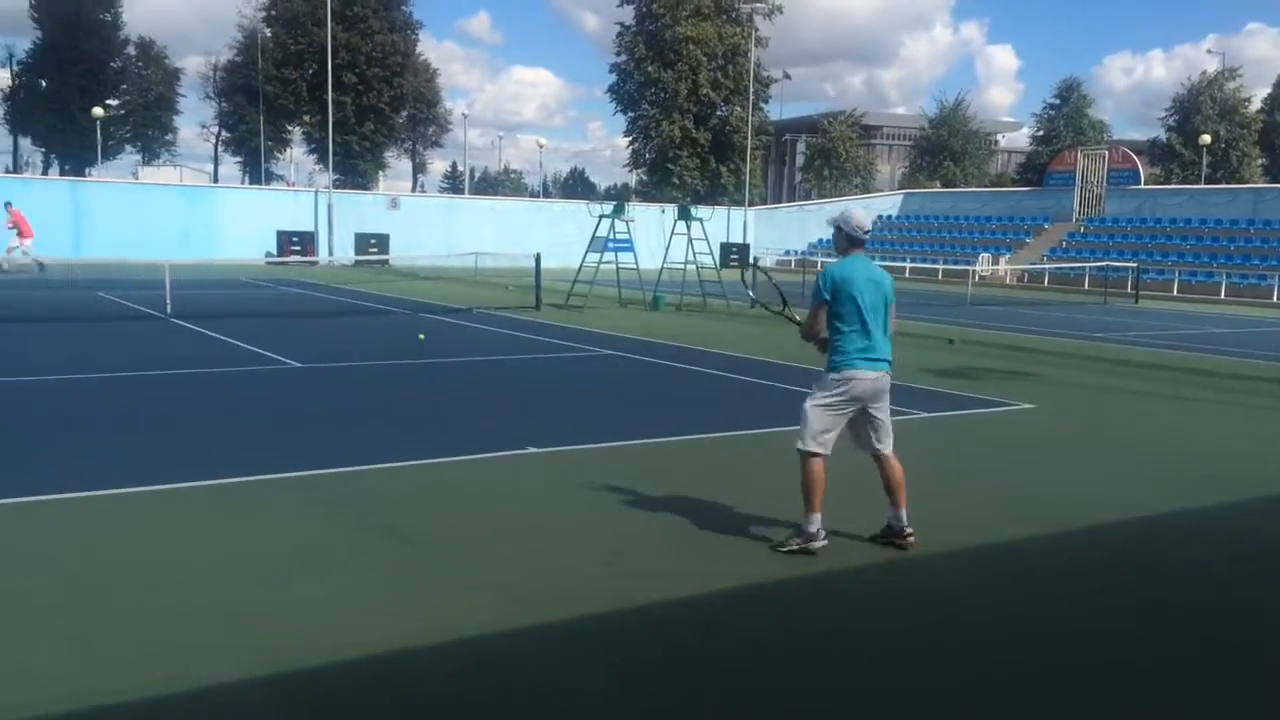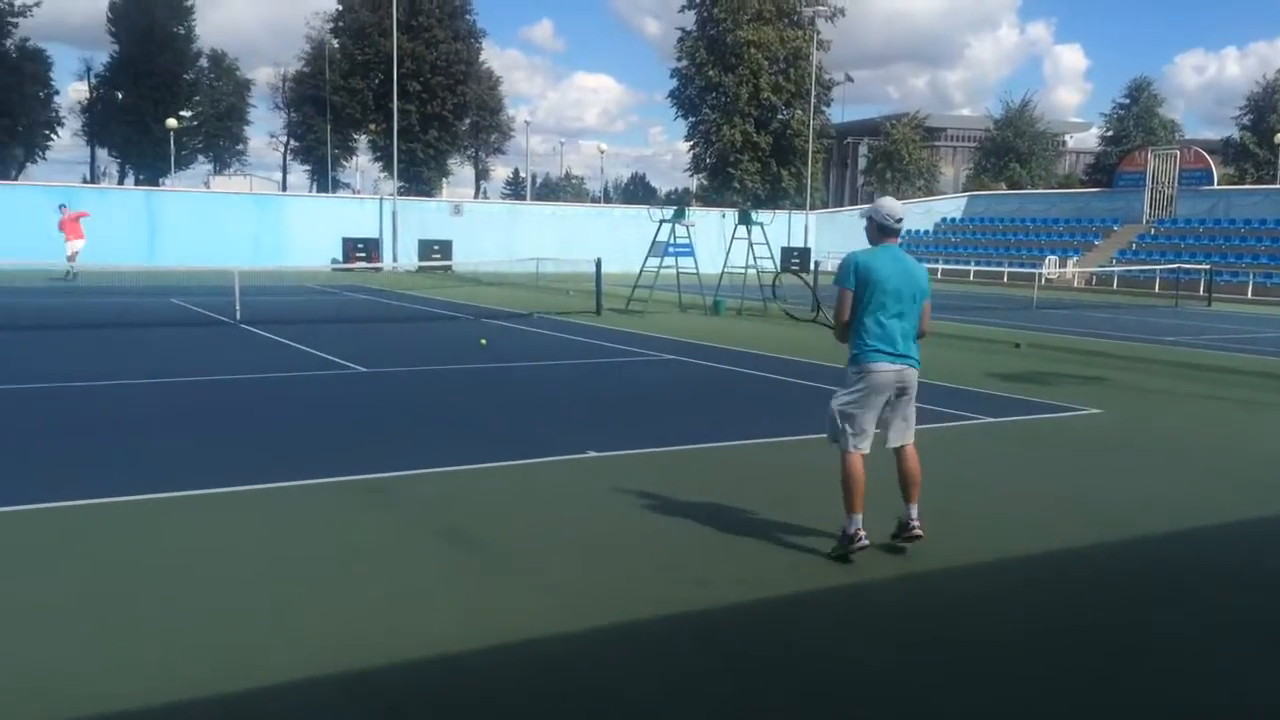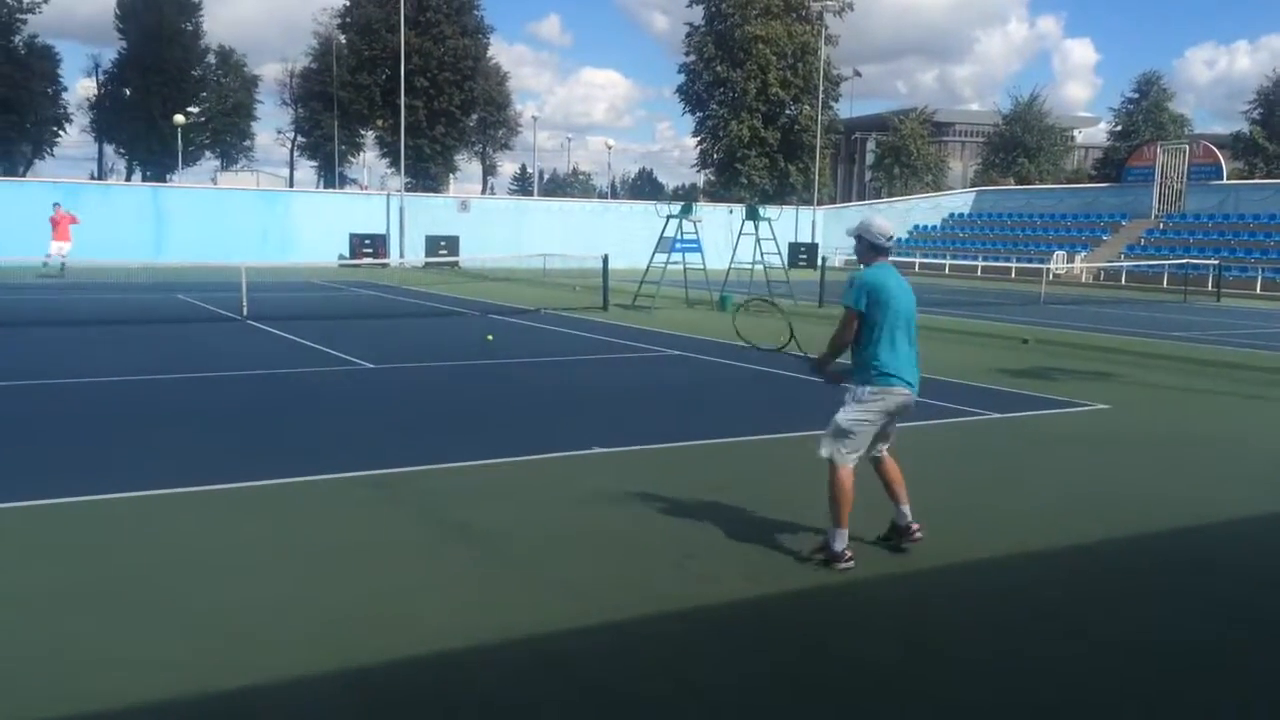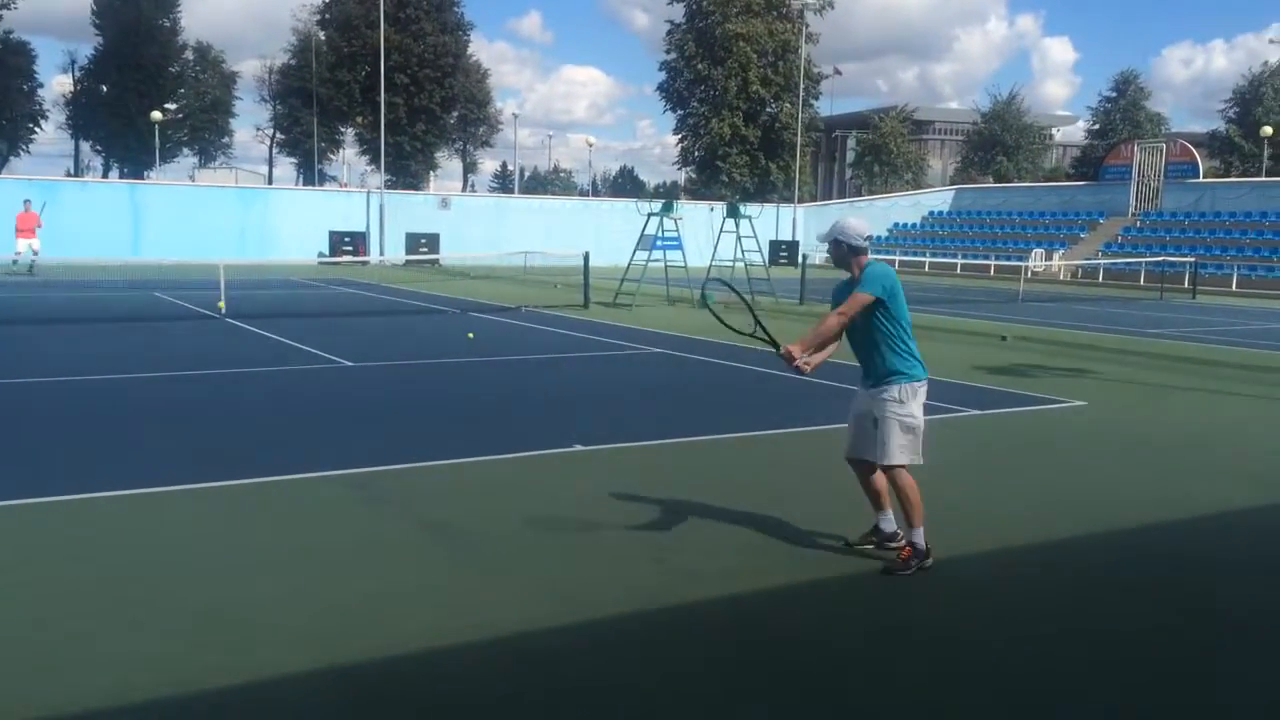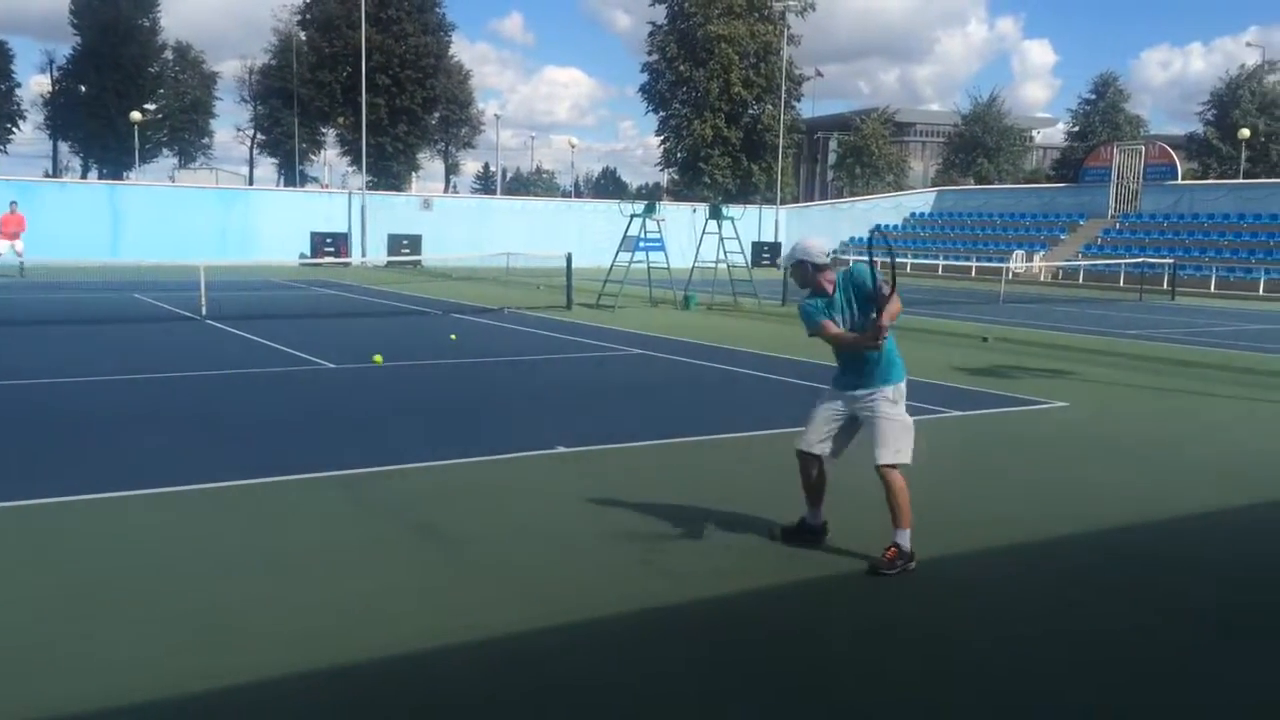
dt=0.3s
person 1, frame 1
left shoulder: (832, 271)
right shoulder: (883, 277)
left elbow: (815, 328)
left wrist: (820, 337)
left hip: (845, 374)
right hip: (879, 373)
left knee: (812, 449)
right knee: (883, 452)
left ankle: (811, 530)
right ankle: (900, 527)
person 1, frame 2
left shoulder: (857, 261)
right shoulder: (919, 270)
left elbow: (842, 318)
right elbow: (922, 328)
left wrist: (845, 335)
left hip: (870, 365)
right hip: (908, 366)
left knee: (853, 449)
right knee: (905, 445)
left ankle: (853, 531)
right ankle: (911, 520)
person 1, frame 3
left shoulder: (863, 280)
right shoulder: (899, 283)
left elbow: (847, 334)
left wrist: (825, 361)
right wrist: (848, 369)
left hip: (877, 386)
right hip: (903, 384)
left knee: (839, 460)
right knee: (877, 451)
left ankle: (837, 547)
right ankle: (906, 522)
person 1, frame 4
left shoulder: (879, 273)
right shoulder: (844, 288)
left elbow: (841, 317)
right elbow: (835, 332)
left wrist: (799, 347)
right wrist: (811, 358)
left hip: (901, 384)
right hip: (873, 384)
left knee: (893, 465)
right knee: (858, 458)
left ankle: (919, 547)
right ankle: (887, 528)
person 1, frame 5
left shoulder: (857, 276)
right shoulder: (809, 306)
left elbow: (893, 301)
right elbow: (837, 339)
left wrist: (882, 323)
right wrist: (864, 335)
left hip: (884, 387)
right hip: (843, 389)
left knee: (887, 466)
right knee: (808, 453)
left ankle: (903, 547)
right ankle: (813, 523)
